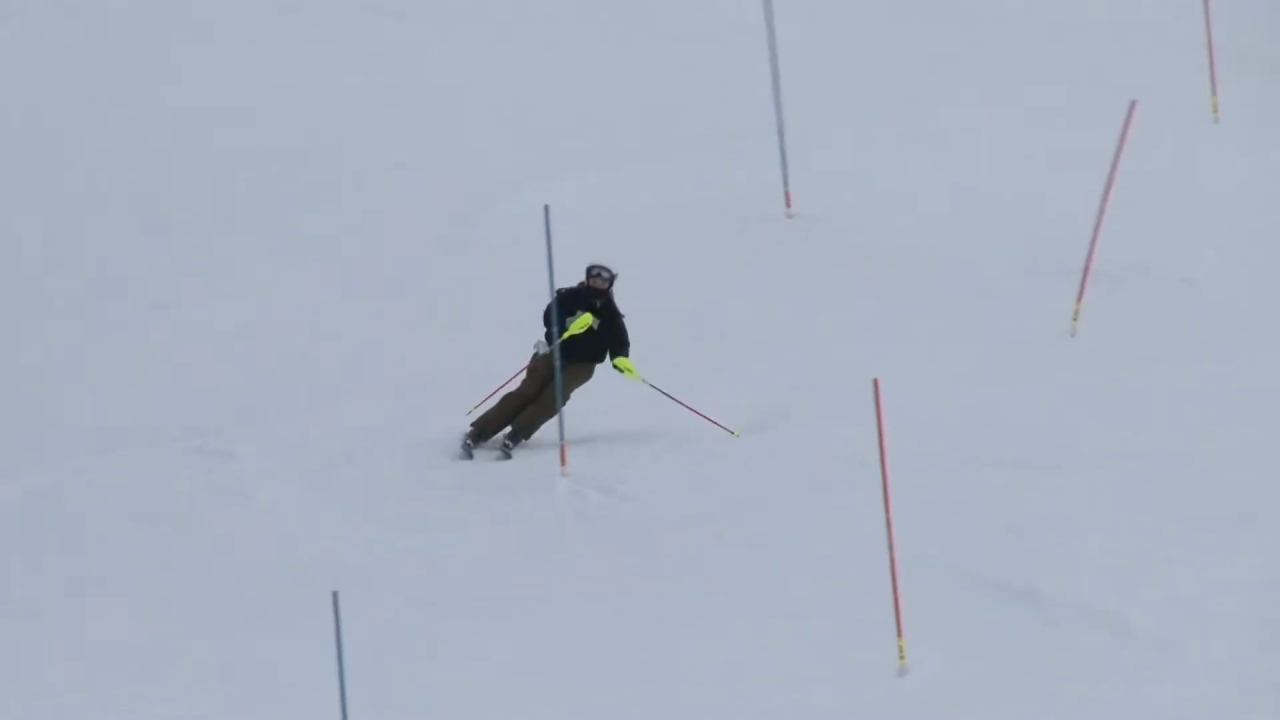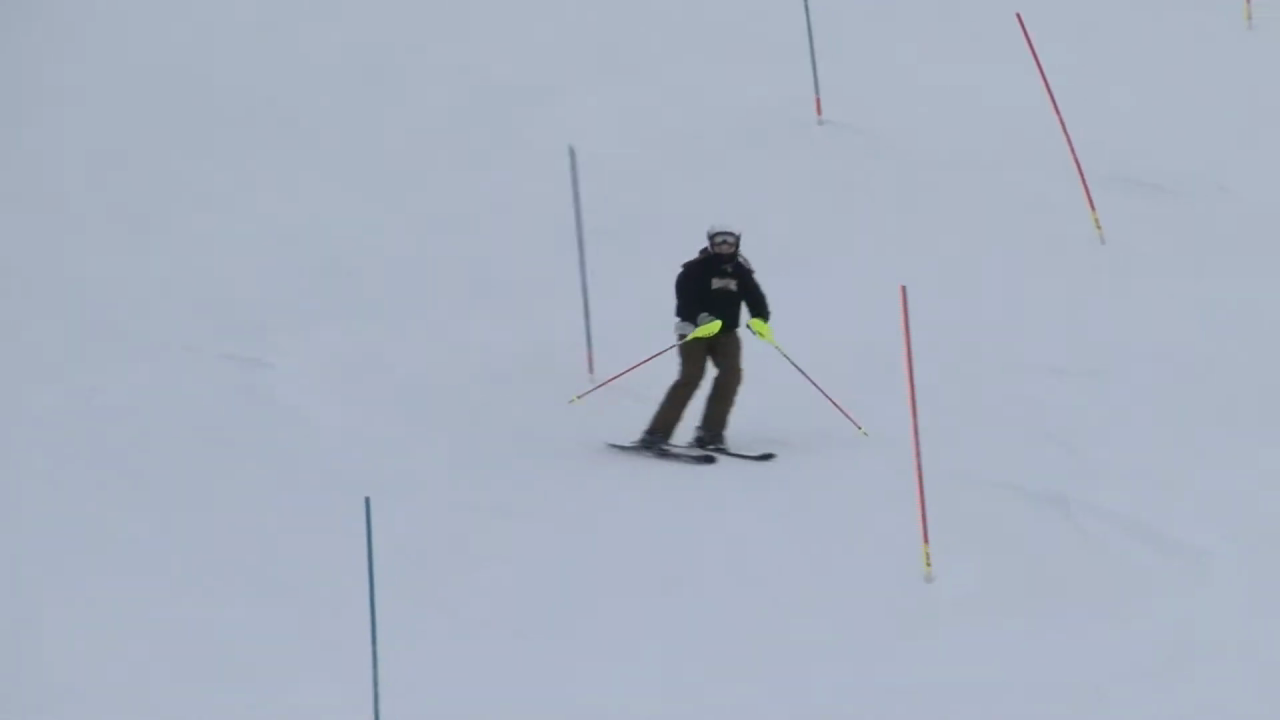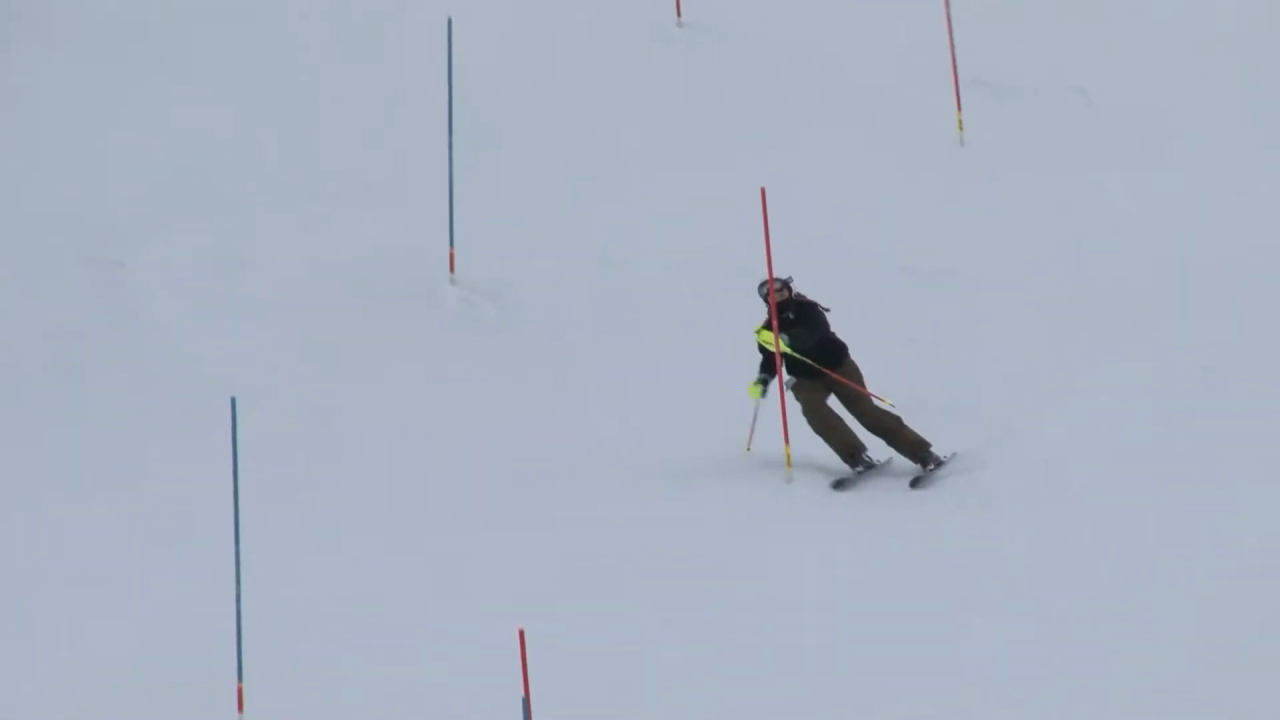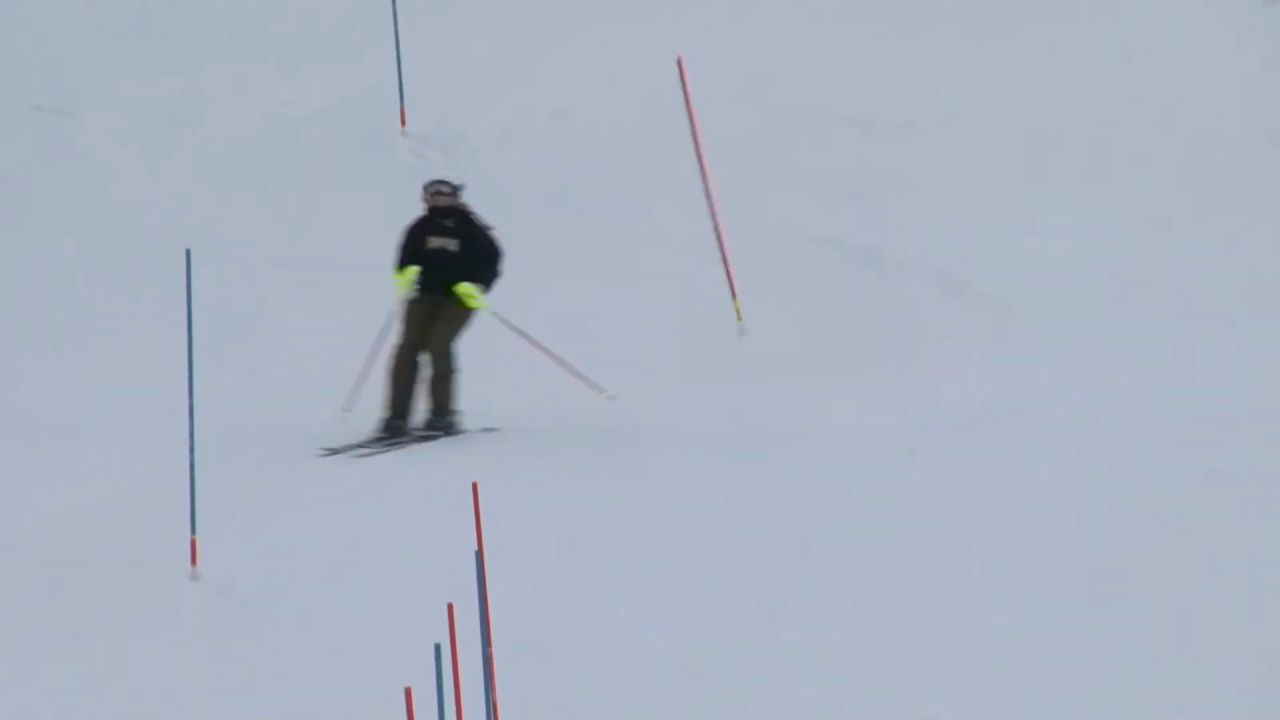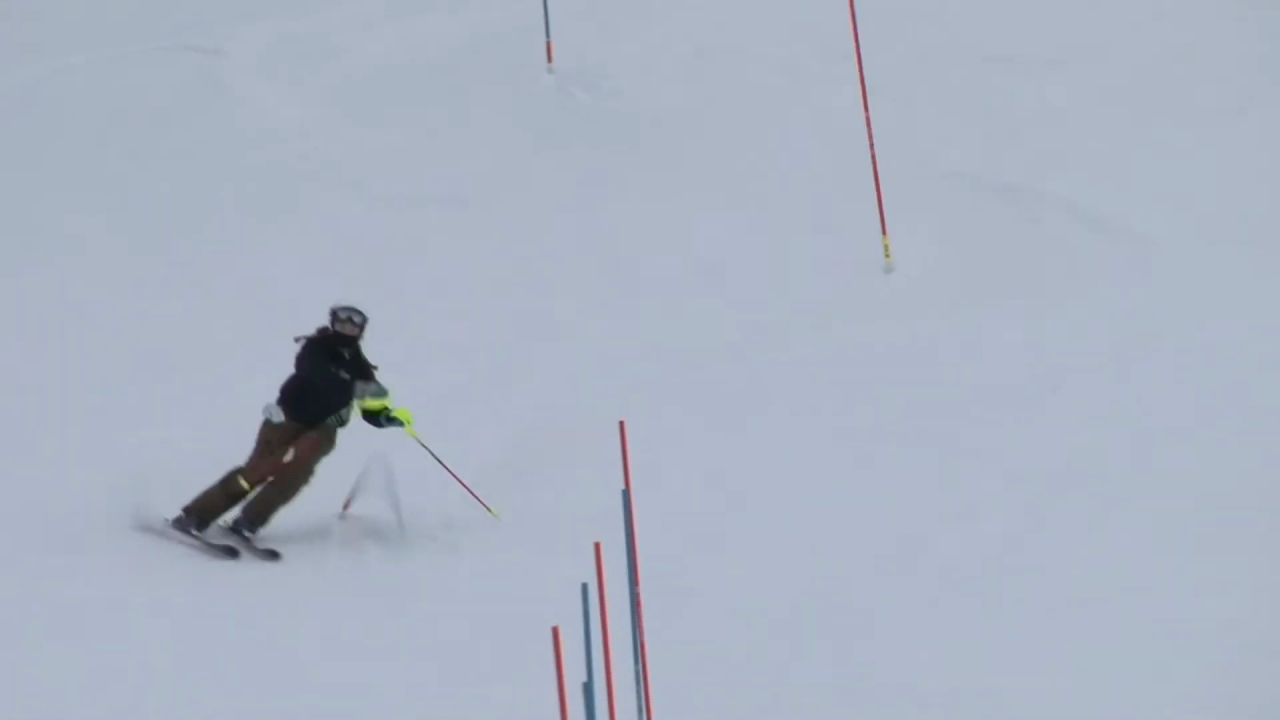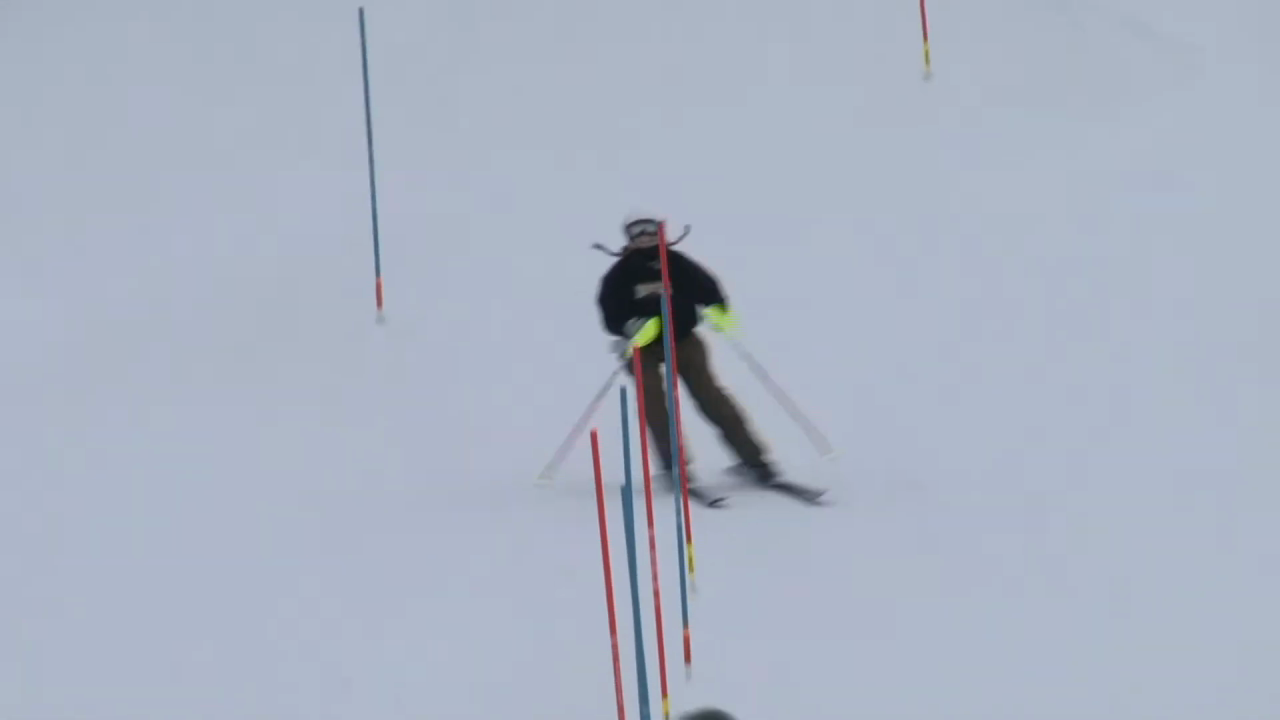
dt=0.7s
person 1, frame 1
left shoulder: (610, 314)
right shoulder: (570, 296)
left elbow: (618, 344)
right elbow: (550, 317)
left wrist: (621, 360)
right wrist: (570, 322)
left hip: (582, 364)
right hip: (553, 353)
left knee: (558, 392)
right knee: (526, 392)
left ankle: (516, 435)
right ankle: (478, 433)
person 1, frame 2
left shoulder: (741, 272)
right shoulder: (696, 269)
left elbow: (757, 302)
right elbow: (685, 297)
left wrist: (760, 321)
right wrist: (702, 318)
left hip: (726, 333)
right hip: (695, 329)
left knee: (731, 372)
right knee: (691, 376)
left ankle: (709, 433)
right ankle: (655, 434)
person 1, frame 3
left shoulder: (808, 312)
right shoulder: (770, 328)
left elbow: (809, 335)
right elbow: (770, 358)
left wrist: (784, 340)
right wrist: (762, 380)
left hip: (838, 368)
right hip: (806, 378)
left knee: (867, 412)
right knee: (812, 407)
left ankle: (923, 453)
right ankle: (858, 457)
person 1, frame 4
left shoulder: (471, 229)
right shoulder: (421, 228)
left elbow: (490, 261)
right elbow: (407, 261)
left wrist: (477, 287)
right wrist: (407, 275)
left hip: (460, 297)
right hip: (425, 295)
left knee: (438, 343)
right knee: (408, 347)
left ankle: (442, 415)
right ankle: (397, 417)
person 1, frame 5
left shoulder: (359, 365)
right shoulder: (316, 348)
left elbow: (373, 408)
right elbow: (319, 378)
left wrist: (391, 415)
right wrist: (357, 389)
left hip: (322, 429)
right hip: (288, 416)
left knee: (302, 468)
right knee: (258, 469)
left ankle: (249, 521)
right ankle: (194, 516)
person 1, frame 6
left shoulder: (678, 265)
right shoulder: (618, 276)
left elbow: (707, 289)
right elbow: (611, 315)
left wrist: (717, 310)
right wrist: (632, 327)
left hip: (682, 338)
right hip: (640, 345)
left knee: (707, 393)
right knee: (650, 391)
left ankle: (754, 459)
right ankle: (675, 466)
